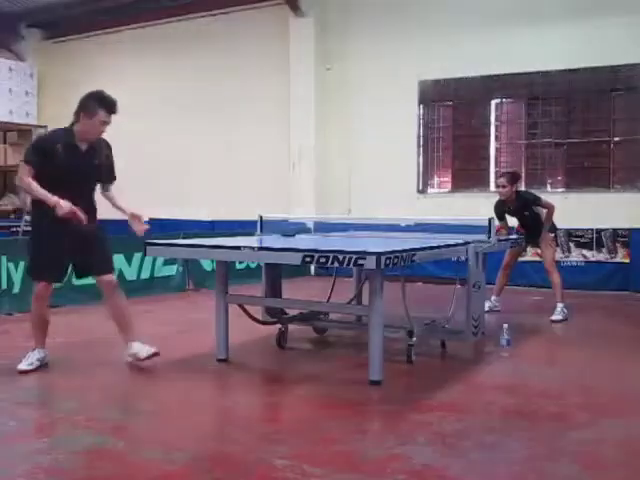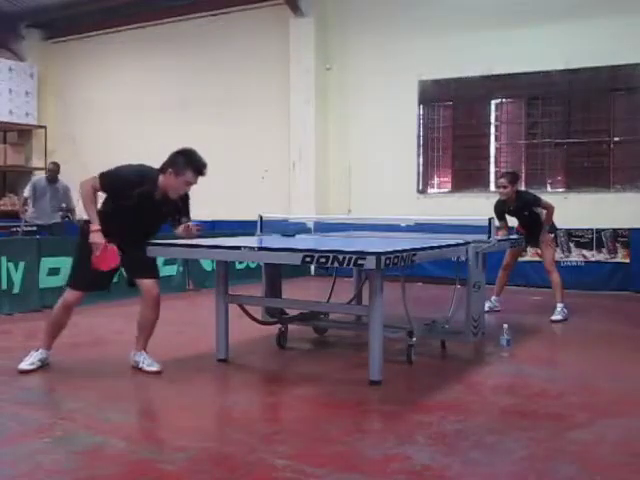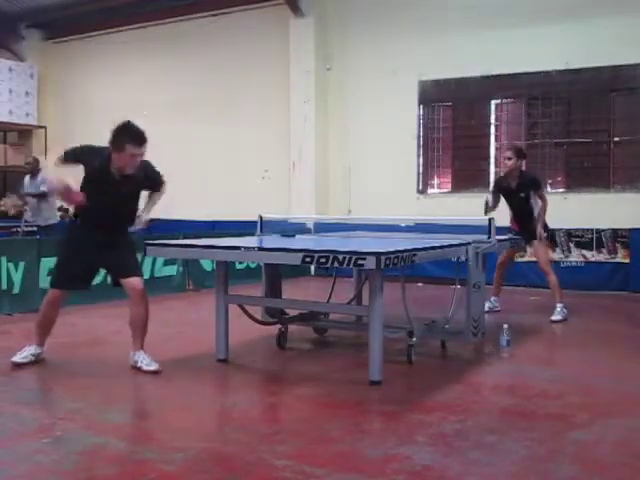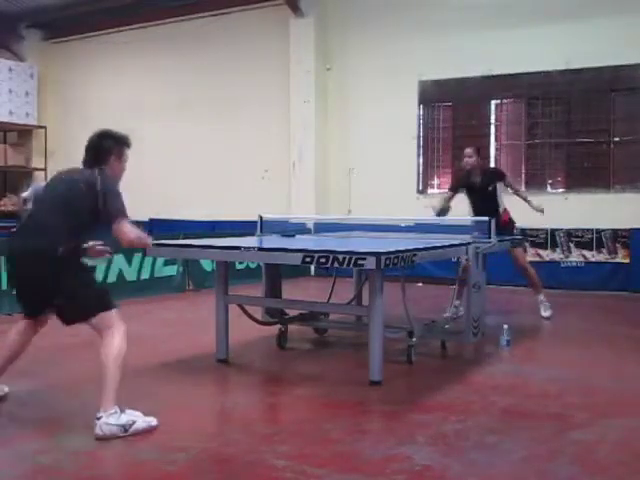
dt=1s
person 1, frame 1
left shoulder: (103, 149)
right shoulder: (48, 142)
left elbow: (107, 188)
right elbow: (23, 179)
left wrist: (127, 211)
right wrist: (54, 201)
left hip: (86, 226)
right hip: (50, 227)
left knee: (110, 283)
right knee: (41, 289)
left ankle: (132, 345)
right ankle: (39, 351)
person 1, frame 2
left shoulder: (179, 199)
right shoulder: (132, 176)
left elbow: (179, 227)
right elbow: (87, 186)
left wrist: (186, 230)
right wrist: (95, 228)
left hip: (136, 245)
right hip: (100, 240)
left knee: (152, 293)
right knee: (70, 299)
left ankle: (139, 353)
right ankle: (43, 351)
person 1, frame 3
left shoulder: (144, 171)
right shoulder: (91, 156)
left elbow: (160, 187)
right elbow: (59, 160)
left wrist: (145, 212)
right wrist: (62, 188)
left hip: (117, 240)
right hip: (81, 237)
left knee: (137, 289)
right knee: (55, 295)
left ankle: (138, 353)
right ankle: (37, 347)
person 1, frame 4
left shoulder: (63, 179)
right shoulder: (103, 185)
right elbow: (127, 236)
left wrist: (82, 249)
right wrist: (146, 240)
right hip: (52, 259)
left knee: (33, 320)
right knee: (114, 328)
right ankle: (110, 415)
person 2, frame 1
left shoulder: (526, 197)
right shoulder: (499, 206)
left elbow: (551, 207)
right elbow: (504, 229)
left wrist: (545, 232)
right wrist: (500, 232)
left hip: (543, 230)
right hip: (525, 231)
left knee: (550, 267)
right knee: (505, 265)
left ankle: (561, 307)
right ankle: (494, 301)
person 2, frame 2
left shoulder: (526, 197)
right shoulder: (499, 206)
left elbow: (550, 208)
right elbow: (504, 228)
left wrist: (544, 232)
right wrist: (501, 233)
left hip: (543, 229)
right hip: (524, 230)
left knee: (550, 267)
right knee: (506, 265)
left ankle: (561, 307)
right ankle: (494, 301)
person 2, frame 3
left shoulder: (529, 179)
right shoulder: (500, 182)
left elbow: (544, 201)
right elbow: (493, 206)
left wrist: (540, 224)
right wrist: (489, 207)
left hip: (535, 226)
right hip: (516, 227)
left knee: (545, 266)
right knee: (501, 263)
left ankle: (560, 307)
right ankle: (494, 301)
person 2, frame 4
left shoulder: (493, 173)
right shoulder: (462, 180)
left elbow: (513, 188)
right elbow: (447, 199)
left wrist: (531, 204)
right wrist: (442, 208)
left hip: (503, 223)
left knee: (522, 264)
right knee: (466, 265)
left ankle: (542, 300)
right ankle: (457, 305)
